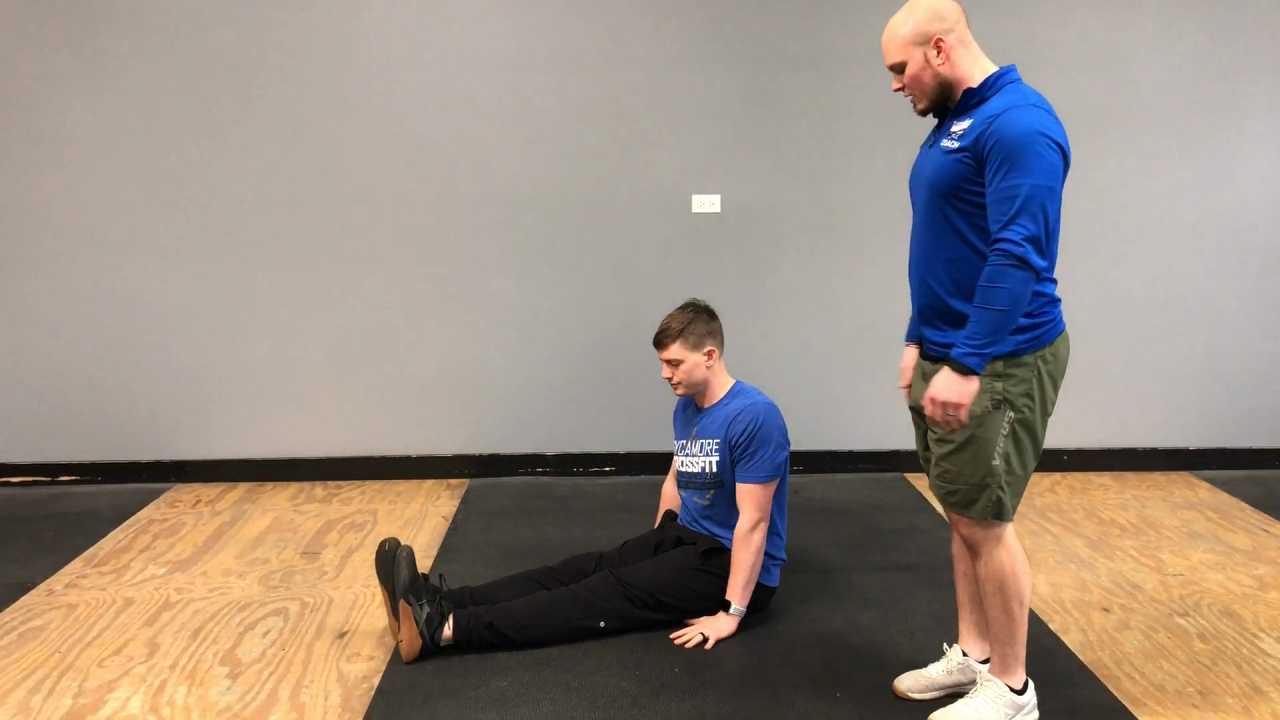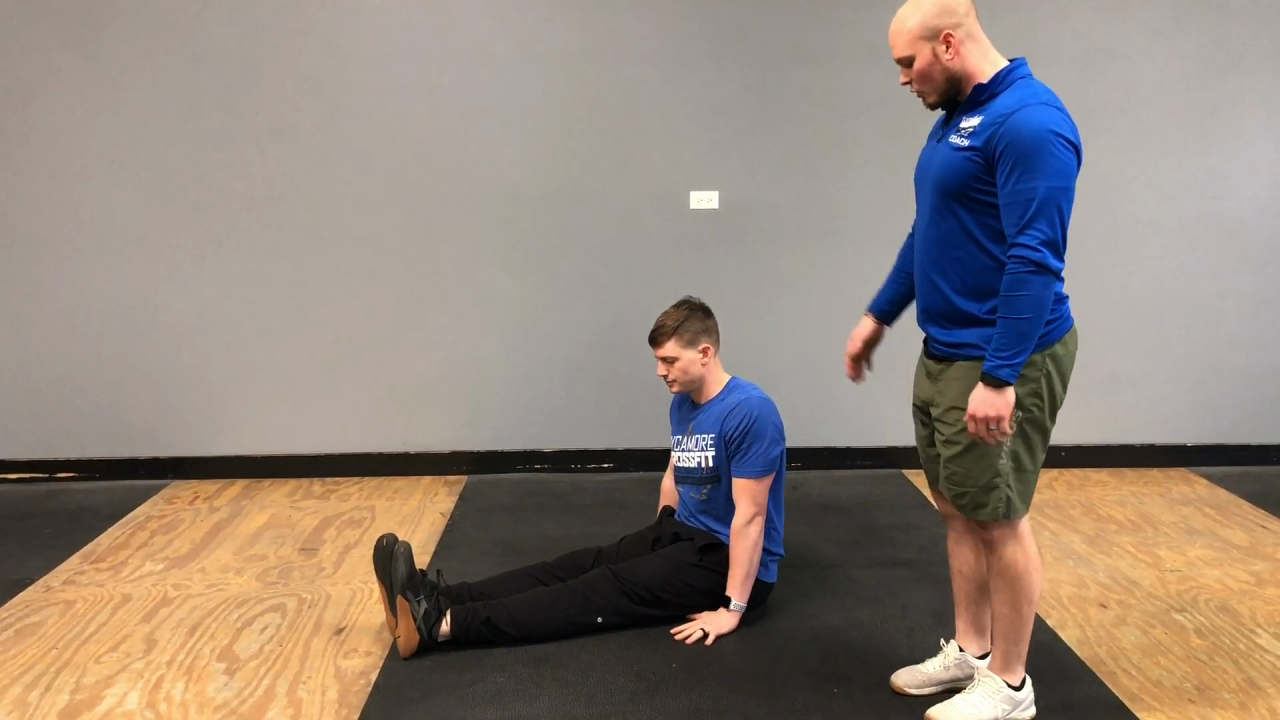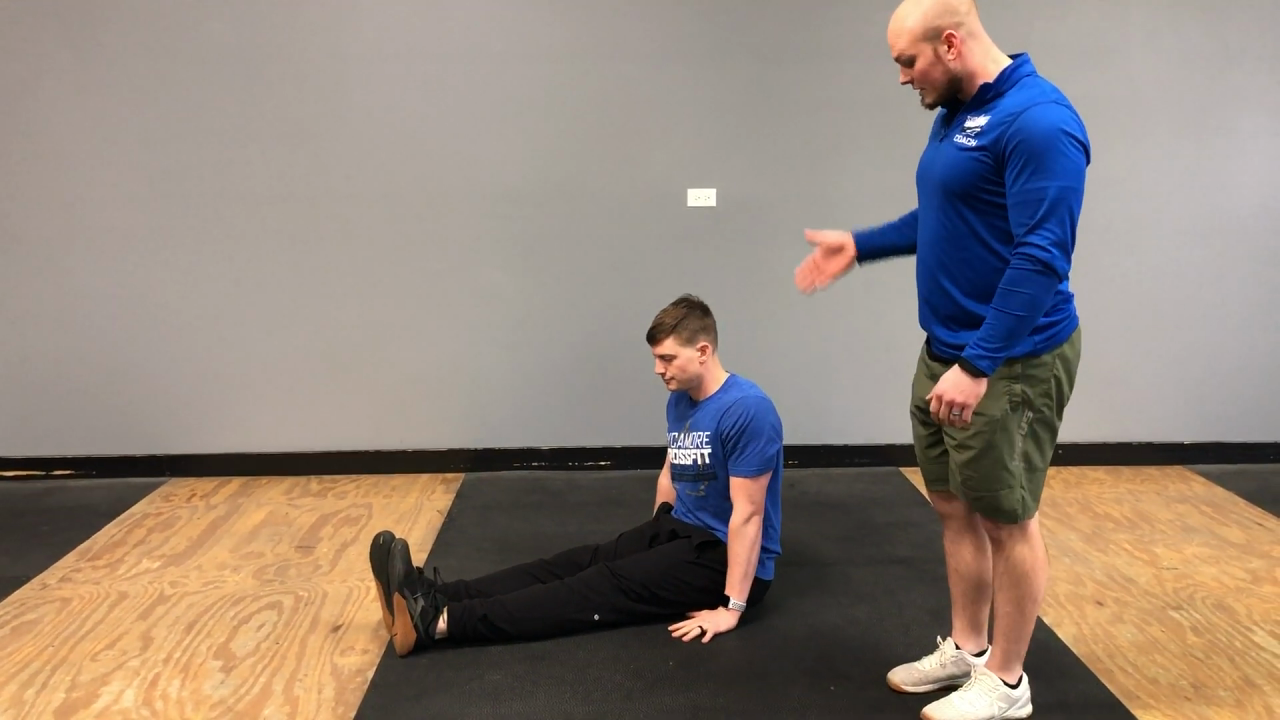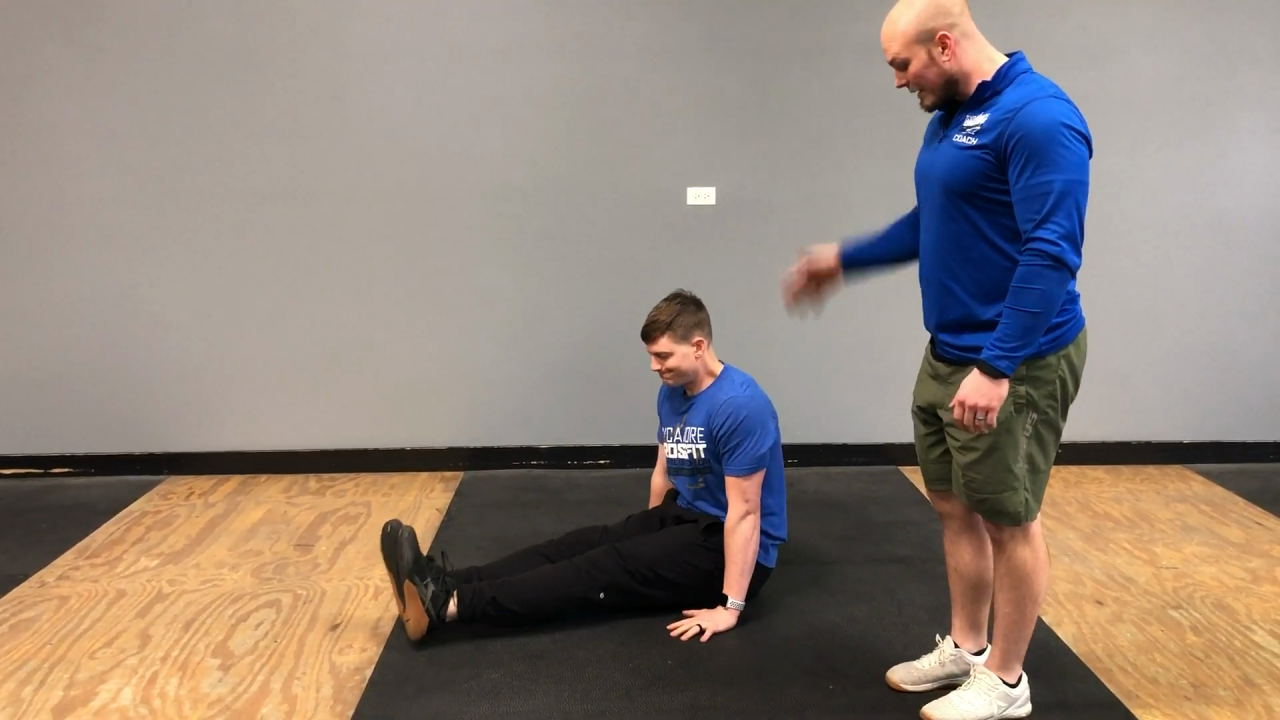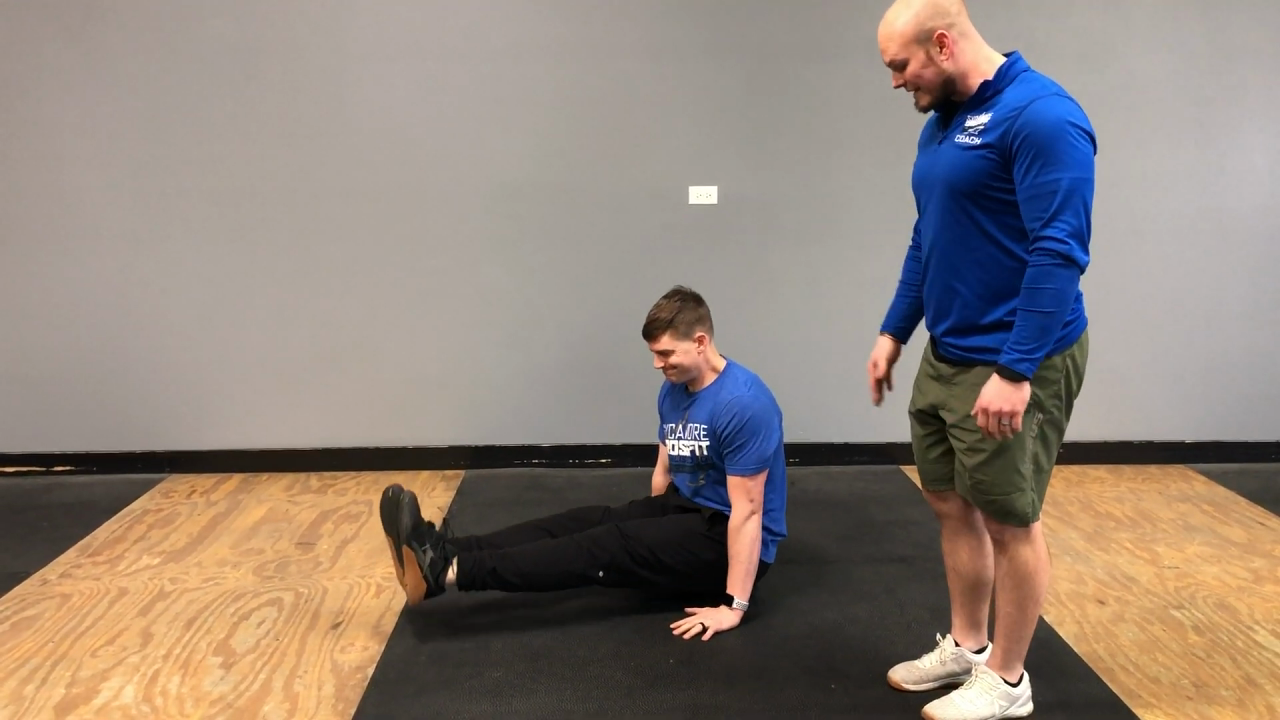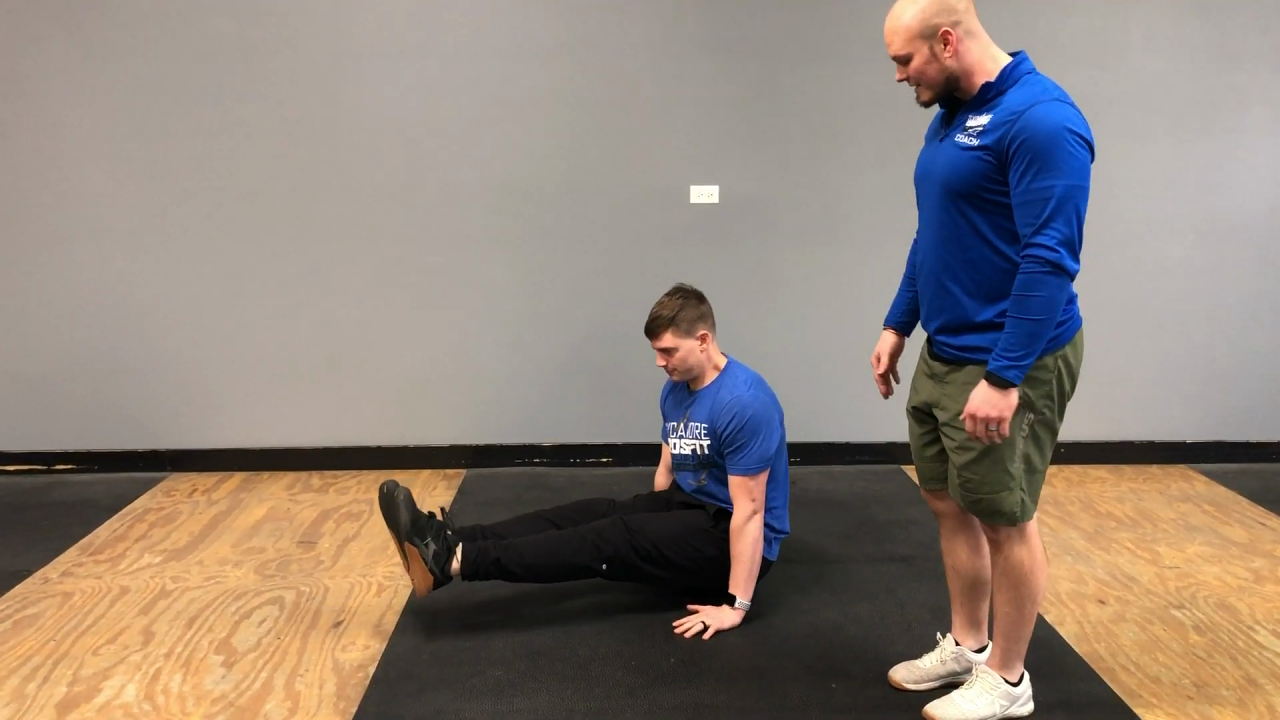
dt=0.3s
person 1, frame 1
left shoulder: (1018, 124)
right shoulder: (952, 124)
left elbow: (1018, 256)
left wrist: (966, 364)
right wrist: (918, 341)
left hip: (1000, 362)
right hip: (949, 356)
left knee: (982, 522)
right knee: (962, 513)
right ankle: (972, 654)
person 1, frame 2
left shoulder: (1029, 122)
right shoulder: (954, 117)
left elbow: (1034, 260)
left wrist: (998, 376)
right wrist: (879, 314)
left hip: (1001, 364)
right hip: (943, 354)
left knee: (997, 519)
right knee: (957, 508)
right ankle: (968, 650)
person 1, frame 3
left shoulder: (1038, 121)
right shoulder: (955, 114)
left elbow: (1040, 258)
left wrist: (978, 365)
right wrist: (859, 245)
left hip: (1010, 363)
right hip: (943, 351)
left knee: (1005, 518)
right knee: (955, 507)
right ankle: (966, 648)
person 1, frame 4
left shoulder: (1039, 117)
right shoulder: (948, 119)
left elbow: (1051, 254)
left wrist: (996, 367)
right wrist: (848, 259)
left hip: (1015, 365)
right hip: (945, 354)
left knee: (1008, 519)
right knee: (955, 507)
right ankle: (966, 647)
person 1, frame 5
left shoulder: (1041, 116)
right shoulder: (941, 123)
left elbow: (1059, 253)
left wrist: (1014, 370)
right wrist: (893, 333)
left hip: (1014, 365)
right hip: (946, 357)
left knee: (1009, 519)
right knee: (952, 504)
right ankle: (965, 646)
person 1, frame 6
left shoulder: (1041, 120)
right shoulder: (949, 118)
left elbow: (1050, 260)
left wrist: (1002, 376)
right wrist: (897, 325)
left hip: (1008, 364)
right hip: (943, 354)
left knee: (1005, 519)
right knee: (948, 503)
right ankle: (966, 645)
person 2, frame 1
left shoulder: (753, 417)
right shoulder: (687, 407)
left elbow: (753, 521)
left wrist: (730, 613)
right wrist: (653, 552)
left hip: (734, 564)
right hip: (688, 538)
left knee: (611, 593)
right knee: (587, 569)
left ankle: (444, 628)
right ankle: (442, 605)
person 2, frame 2
left shoulder: (749, 411)
right shoulder: (684, 404)
left elbow: (749, 515)
left wrist: (732, 608)
right wrist: (655, 546)
left hip: (729, 560)
right hip: (686, 533)
left knee: (607, 590)
right knee: (580, 565)
left ankle: (441, 624)
right ankle: (438, 602)
person 2, frame 3
left shoulder: (746, 410)
right shoulder: (680, 400)
left elbow: (748, 513)
left wrist: (732, 607)
right wrist: (652, 544)
left hip: (726, 558)
right hip: (684, 531)
left knee: (604, 587)
right knee: (578, 563)
left ankle: (438, 622)
right ankle: (436, 600)
person 2, frame 4
left shoulder: (740, 405)
right shoulder: (672, 393)
left elbow: (744, 511)
right elbow: (663, 473)
left wrist: (730, 607)
right wrist: (652, 537)
left hip: (736, 550)
right hip: (689, 519)
left knee: (609, 566)
right knee: (589, 541)
left ankle: (447, 604)
right ankle: (445, 585)
person 2, frame 5
left shoulder: (743, 404)
right shoulder: (674, 390)
left elbow: (747, 511)
right elbow: (664, 471)
left wrist: (733, 606)
right wrist: (651, 530)
left hip: (729, 540)
right hip: (689, 511)
left knee: (609, 546)
right knee: (589, 521)
left ankle: (448, 572)
right ankle: (445, 556)
person 2, frame 6
left shoulder: (744, 403)
right shoulder: (677, 389)
left elbow: (749, 510)
left wrist: (736, 605)
right wrist: (655, 526)
left hip: (730, 540)
right hip: (692, 507)
left knee: (613, 538)
right knee: (592, 514)
left ankle: (453, 559)
right ankle: (448, 545)
